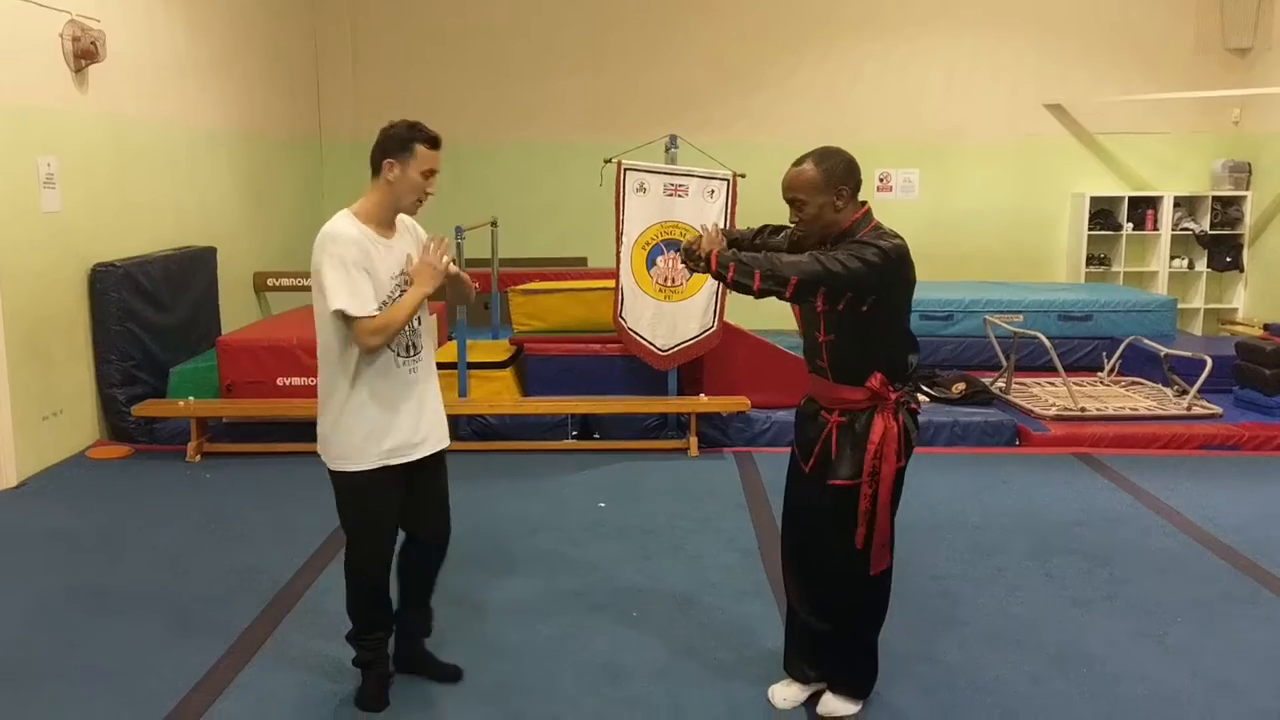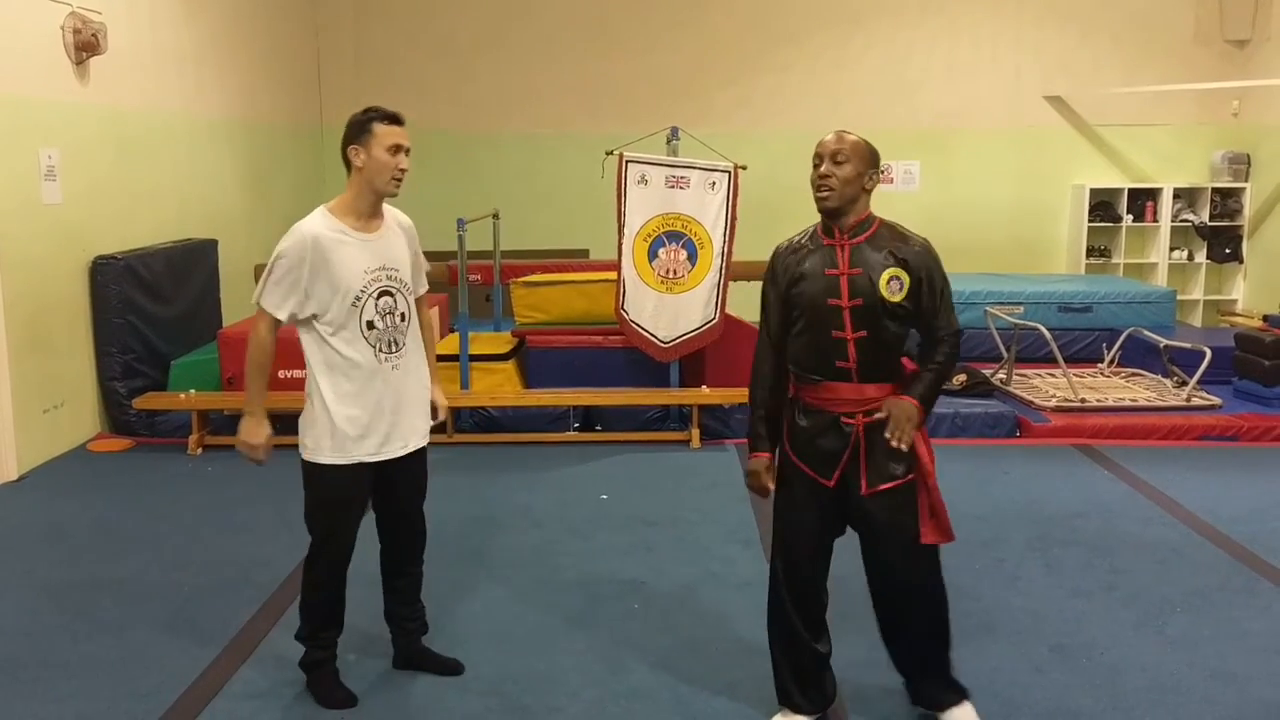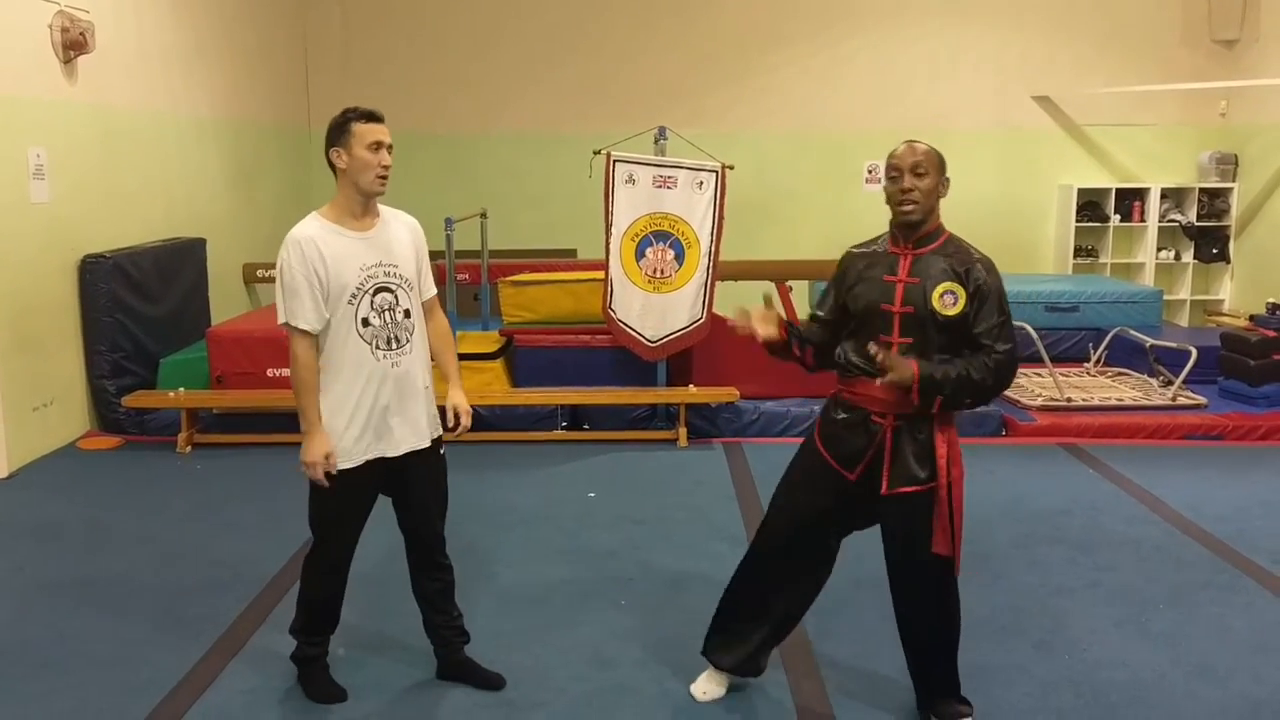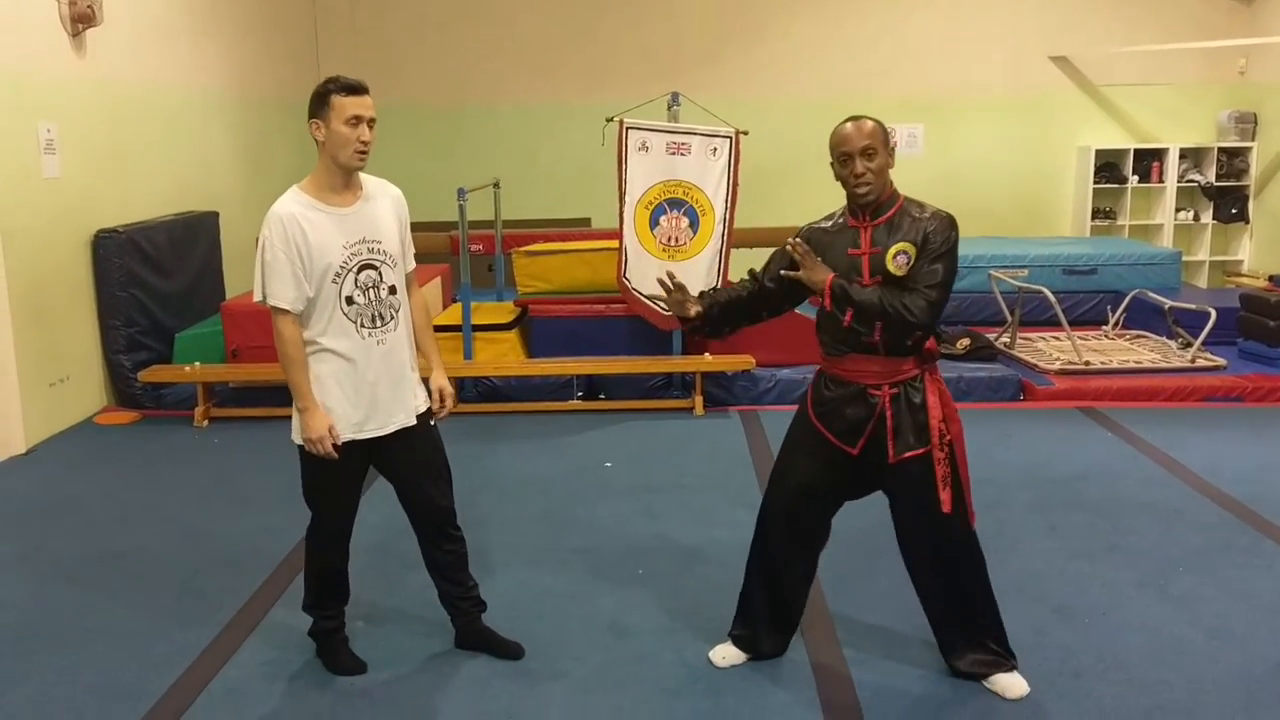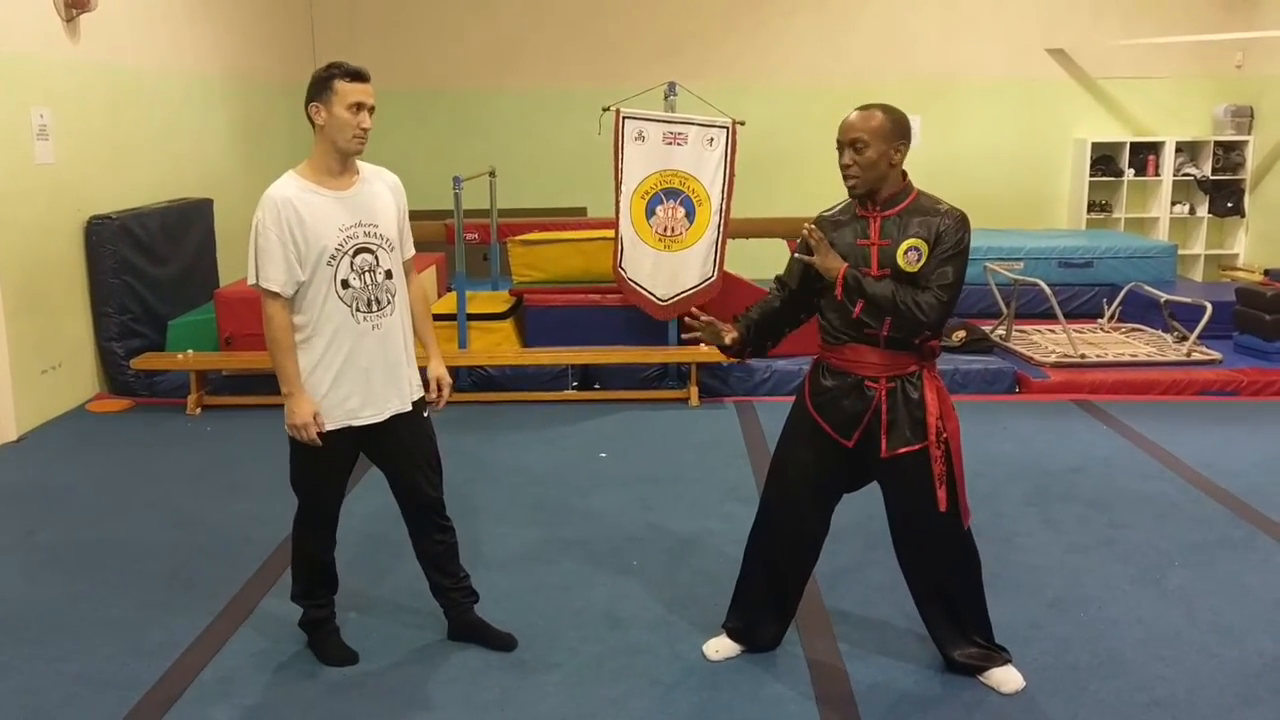
dt=1s
person 1, frame 1
left shoulder: (408, 230)
right shoulder: (340, 239)
left elbow: (462, 296)
right elbow: (371, 333)
left wrist: (451, 276)
right wrist: (420, 285)
left hip: (418, 427)
right hip: (363, 437)
left knee: (431, 537)
right knee: (370, 552)
left ankle: (411, 645)
right ankle: (373, 662)
person 1, frame 2
left shoulder: (403, 228)
right shoulder: (311, 240)
right elbow: (268, 328)
left wrist: (432, 380)
right wrist: (254, 415)
left hip: (404, 427)
right hip: (340, 437)
left knee: (407, 541)
right knee: (331, 553)
left ankle: (408, 641)
right ankle: (319, 661)
person 1, frame 3
left shoulder: (407, 229)
right shoulder: (308, 242)
left elbow: (432, 313)
right elbow: (300, 344)
left wrist: (454, 387)
right wrist: (312, 432)
left hip: (417, 428)
right hip: (347, 437)
left knee: (429, 545)
right knee: (331, 553)
left ankle: (451, 652)
right ankle: (311, 657)
person 1, frame 4
left shoulder: (390, 199)
right shoulder: (289, 218)
right elbow: (286, 322)
left wrist: (434, 366)
right wrist: (308, 408)
left hip: (403, 402)
right hip: (336, 415)
left knee: (438, 516)
right knee: (330, 531)
left ankle: (469, 621)
right ankle: (328, 632)
person 1, frame 5
left shoulder: (387, 186)
right shoulder: (284, 202)
right elbow: (275, 305)
left wrist: (432, 355)
right wrist: (294, 394)
left hip: (397, 391)
right hip: (326, 402)
left knee: (428, 507)
right knee: (317, 518)
left ankle: (461, 612)
right ankle: (319, 622)
person 2, frame 1
left shoulder: (883, 254)
right shoulder: (816, 239)
left elbow: (801, 277)
right elbow: (764, 243)
left wrist: (718, 261)
right wrist: (715, 240)
left hip: (871, 428)
right hip: (821, 417)
left knee: (856, 558)
right knee: (803, 547)
right ankle: (809, 665)
person 2, frame 2
left shoulder: (908, 252)
right shoulder: (790, 257)
left elbow: (943, 340)
right elbow: (771, 355)
left wrist: (917, 399)
right wrist: (762, 445)
left hip: (888, 434)
right hip: (811, 434)
left knee: (909, 574)
right knee: (796, 572)
person 2, frame 3
left shoulder: (971, 270)
right shoulder: (860, 261)
left elbow: (997, 365)
right elbow: (826, 338)
left wrist: (923, 376)
right wrist: (780, 331)
left hip: (918, 441)
right hip: (844, 429)
left knee: (925, 576)
right knee: (785, 542)
right ankle: (729, 657)
person 2, frame 4
left shoulder: (932, 228)
right shoulder: (819, 235)
left elbow: (916, 314)
right elbow: (761, 293)
left wrist: (833, 287)
right wrist: (701, 311)
left hip: (909, 404)
right hip: (836, 400)
left knee: (942, 536)
right knee: (786, 517)
left ankle: (983, 655)
right ankle: (757, 635)
person 2, frame 5
left shoulder: (943, 224)
right shoulder: (829, 224)
left elbow: (927, 313)
right elbow: (789, 300)
left wrist: (846, 277)
right wrist: (739, 335)
left hip: (906, 400)
right hip: (832, 393)
left knee: (936, 532)
right knee: (784, 514)
left ankle: (976, 650)
right ankle: (750, 629)
